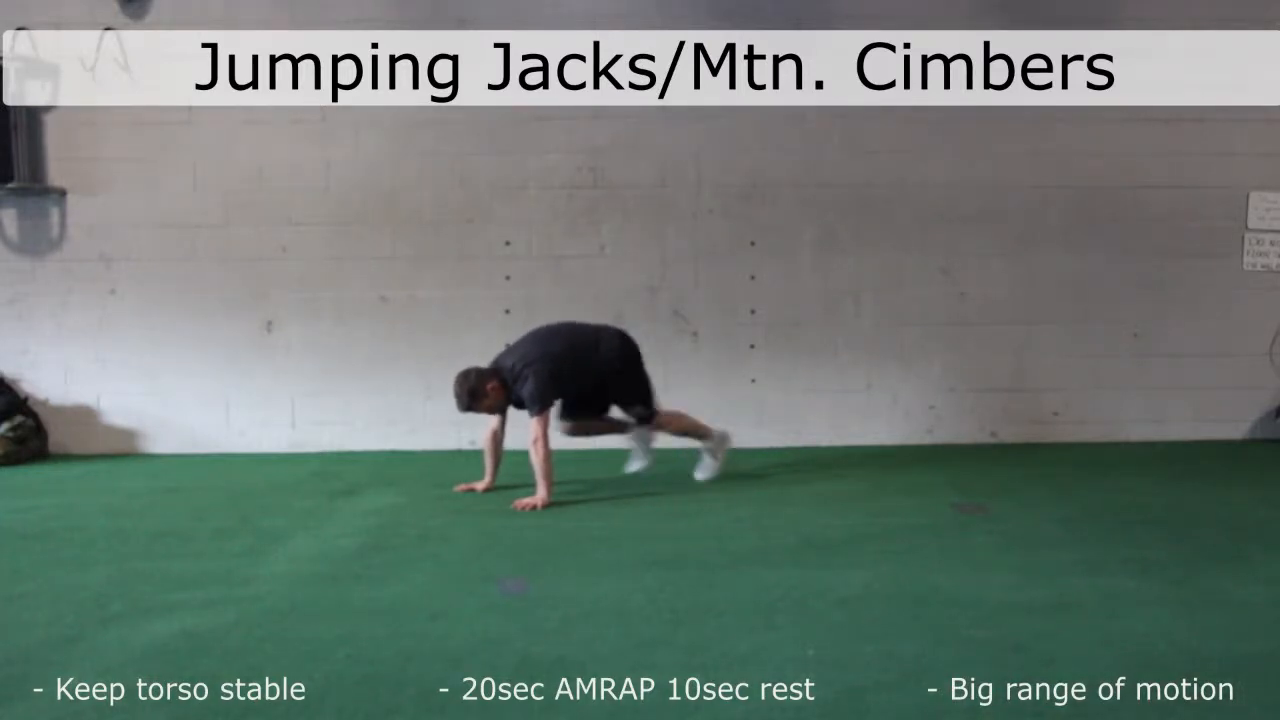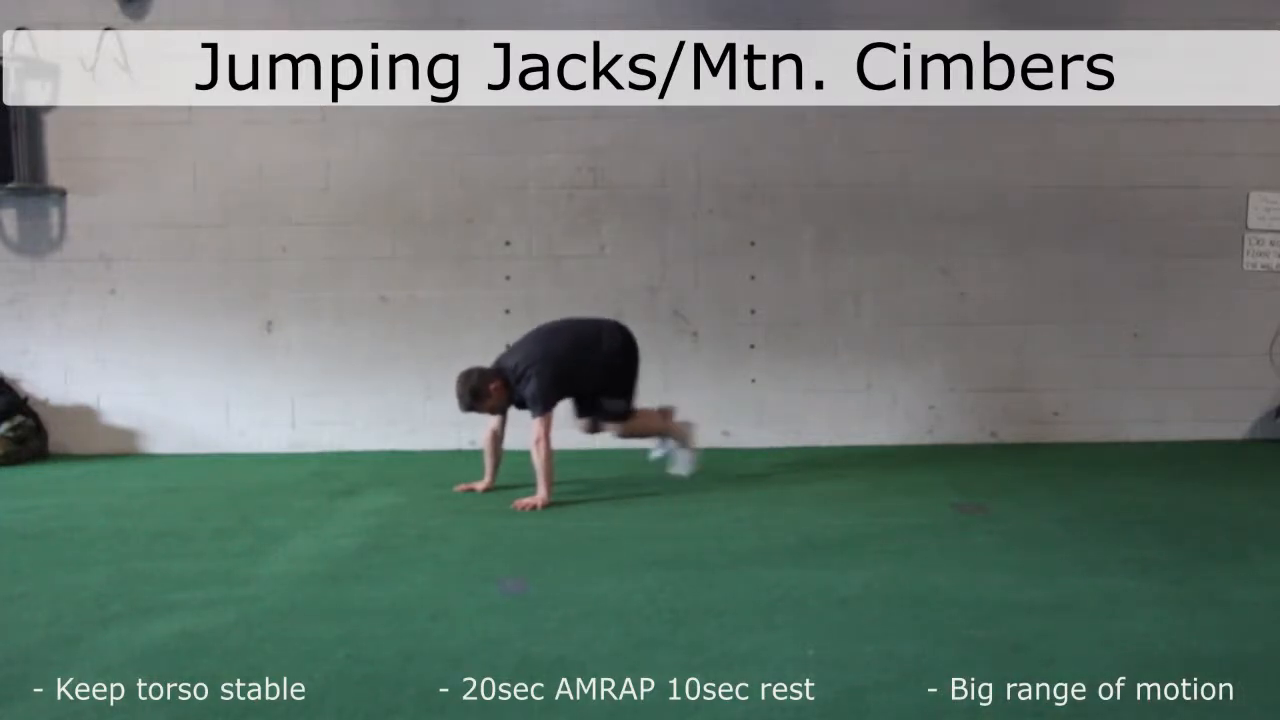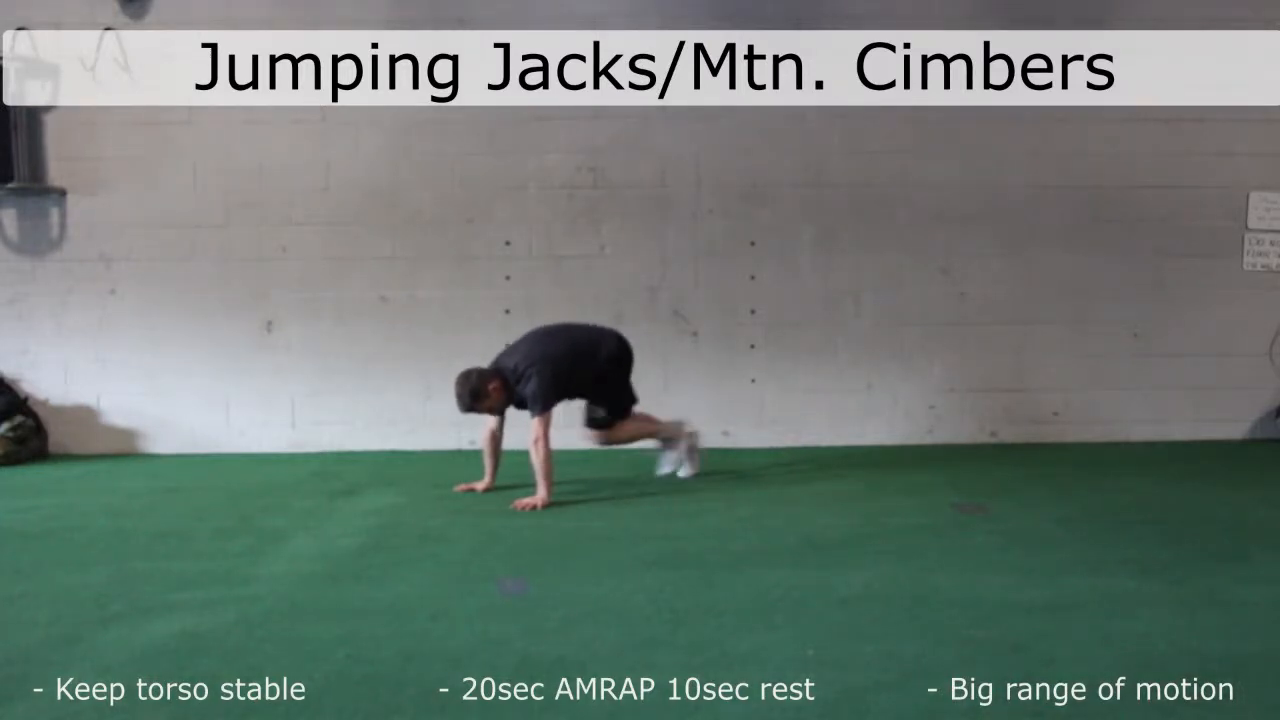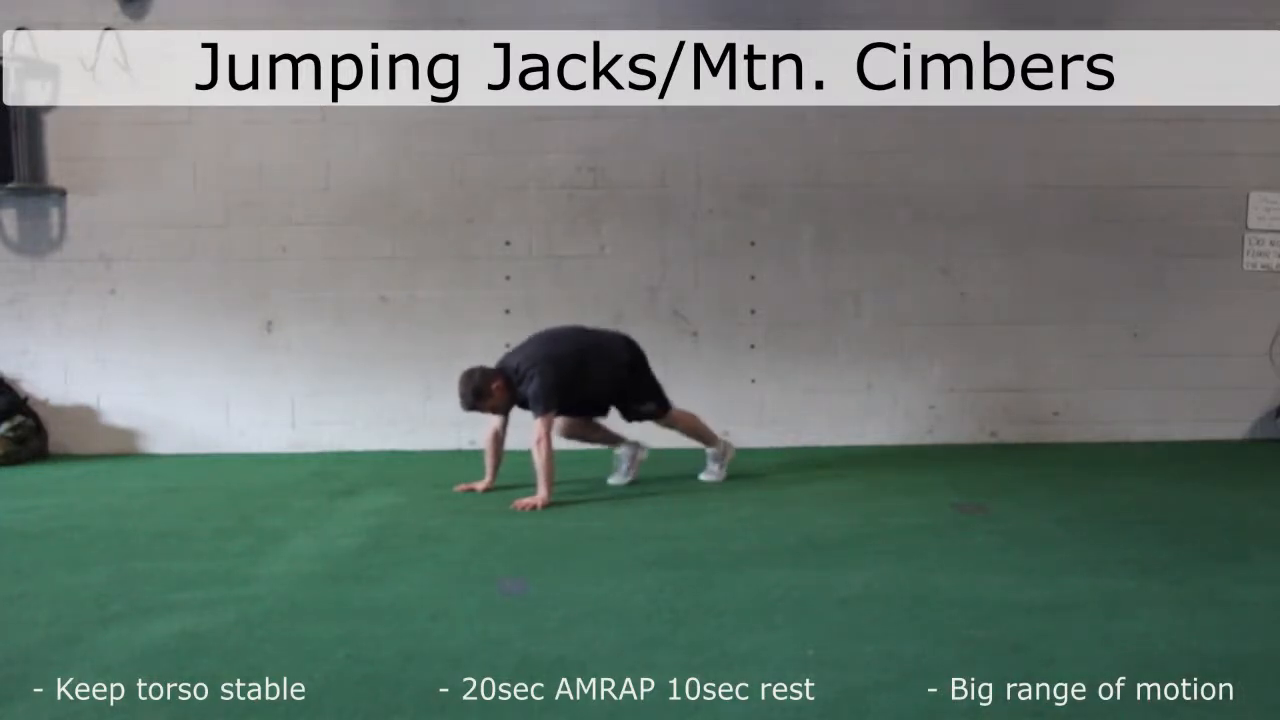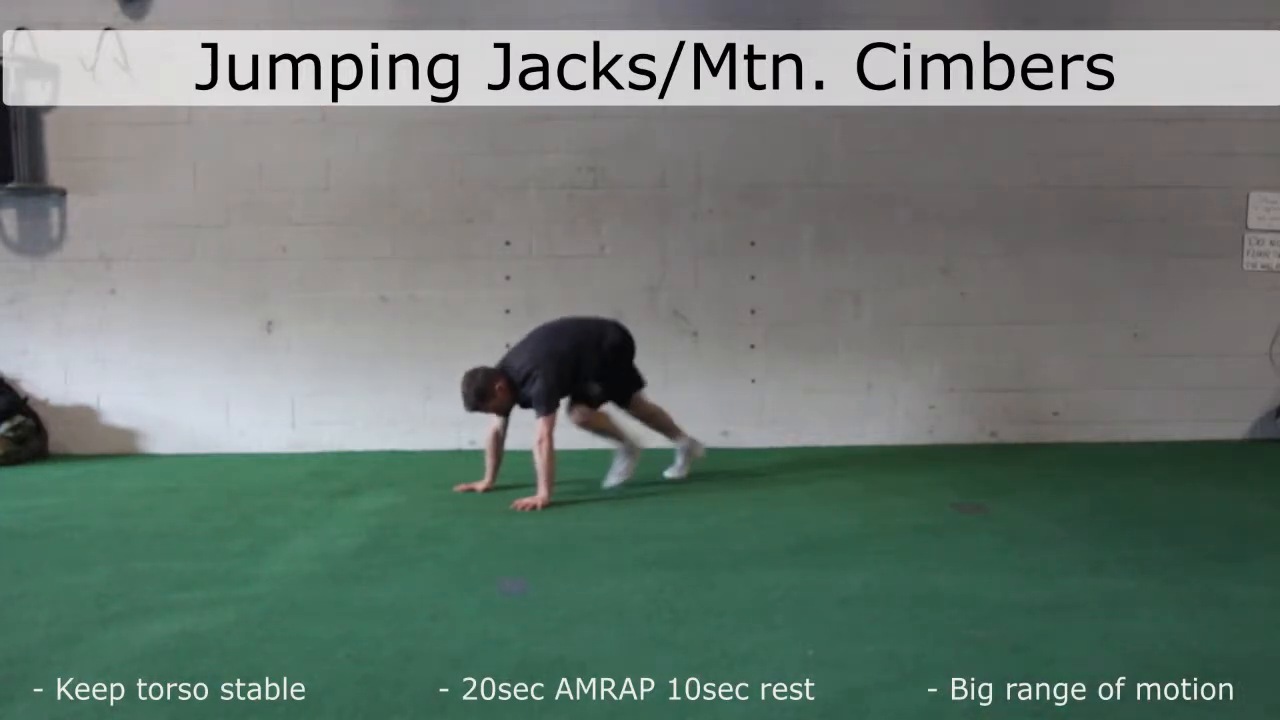
dt=0.3s
person 1, frame 1
left shoulder: (530, 379)
right shoulder: (497, 375)
left elbow: (538, 439)
right elbow: (494, 431)
left wrist: (543, 494)
right wrist: (487, 479)
left hip: (612, 353)
right hip: (589, 363)
left knee: (648, 417)
right knee: (572, 425)
left ankle: (715, 442)
right ankle: (638, 434)
person 1, frame 2
left shoulder: (534, 379)
right shoulder: (493, 376)
left elbow: (539, 439)
right elbow: (494, 430)
left wrist: (543, 494)
right wrist: (488, 480)
left hip: (614, 345)
right hip: (588, 357)
left knee: (618, 426)
right knee: (590, 424)
left ankle: (675, 432)
right ankle: (662, 420)
person 1, frame 3
left shoulder: (533, 378)
right shoulder: (495, 376)
left elbow: (539, 438)
right elbow: (493, 431)
left wrist: (542, 495)
right wrist: (487, 480)
left hip: (610, 354)
right hip: (588, 360)
left knee: (602, 433)
right knee: (618, 418)
left ankle: (674, 432)
right ankle: (675, 438)
person 1, frame 4
left shoulder: (536, 379)
right shoulder: (502, 375)
left elbow: (541, 439)
right elbow: (496, 431)
left wrist: (543, 494)
right wrist: (488, 480)
left hip: (620, 359)
right hip: (594, 369)
left knee: (663, 415)
right knee: (565, 426)
left ankle: (718, 449)
right ankle: (628, 450)
person 1, frame 5
left shoulder: (539, 378)
right shoulder: (500, 376)
left elbow: (542, 437)
right elbow: (496, 430)
left wrist: (544, 494)
right wrist: (488, 480)
left hip: (611, 343)
right hip: (592, 345)
left knee: (581, 413)
